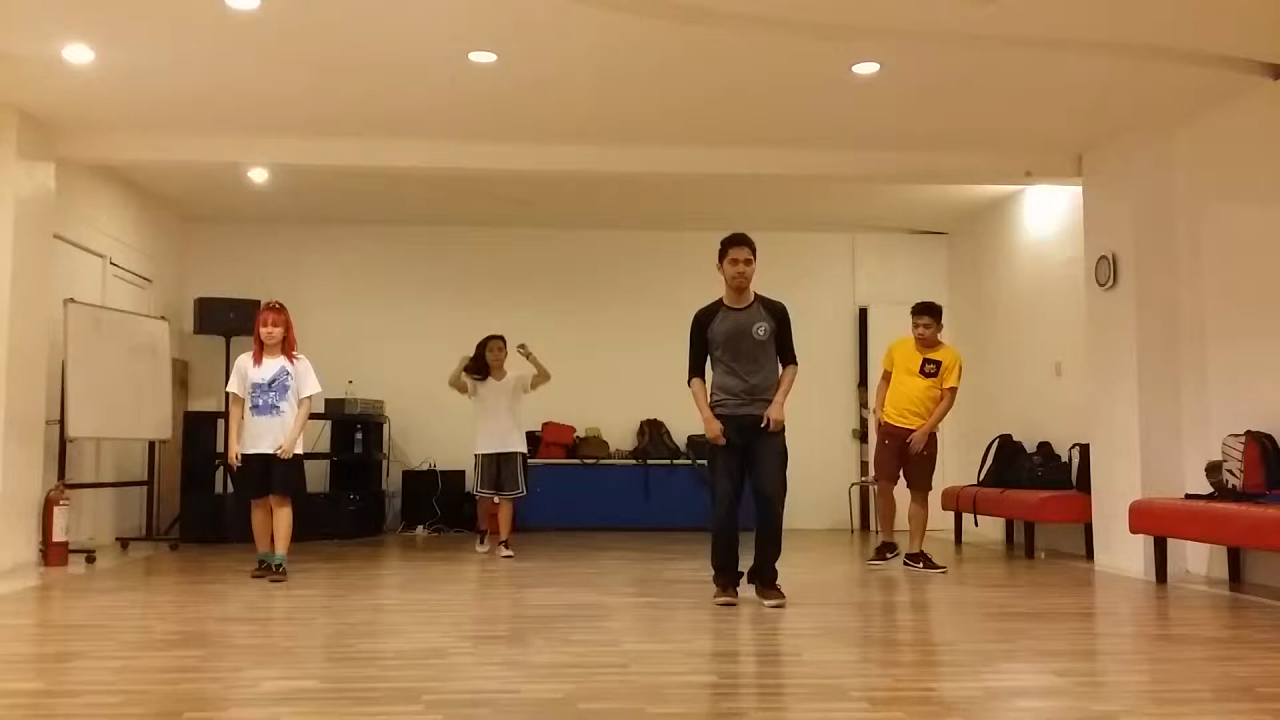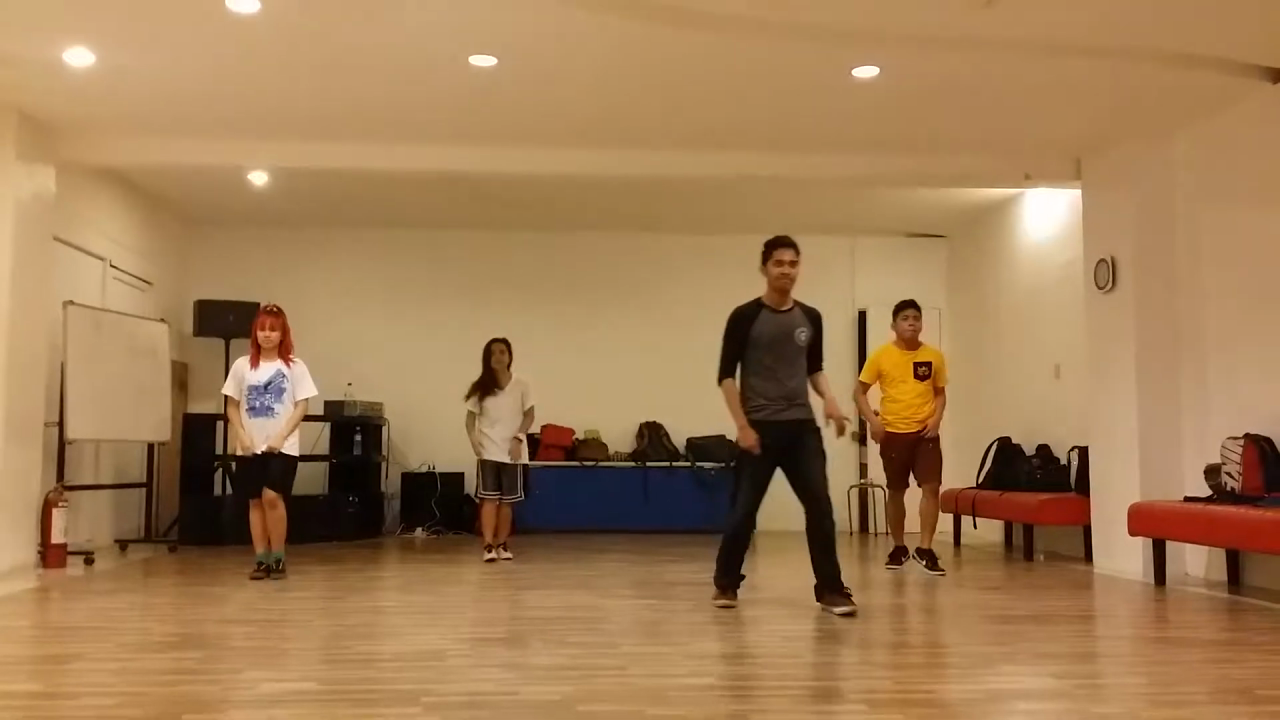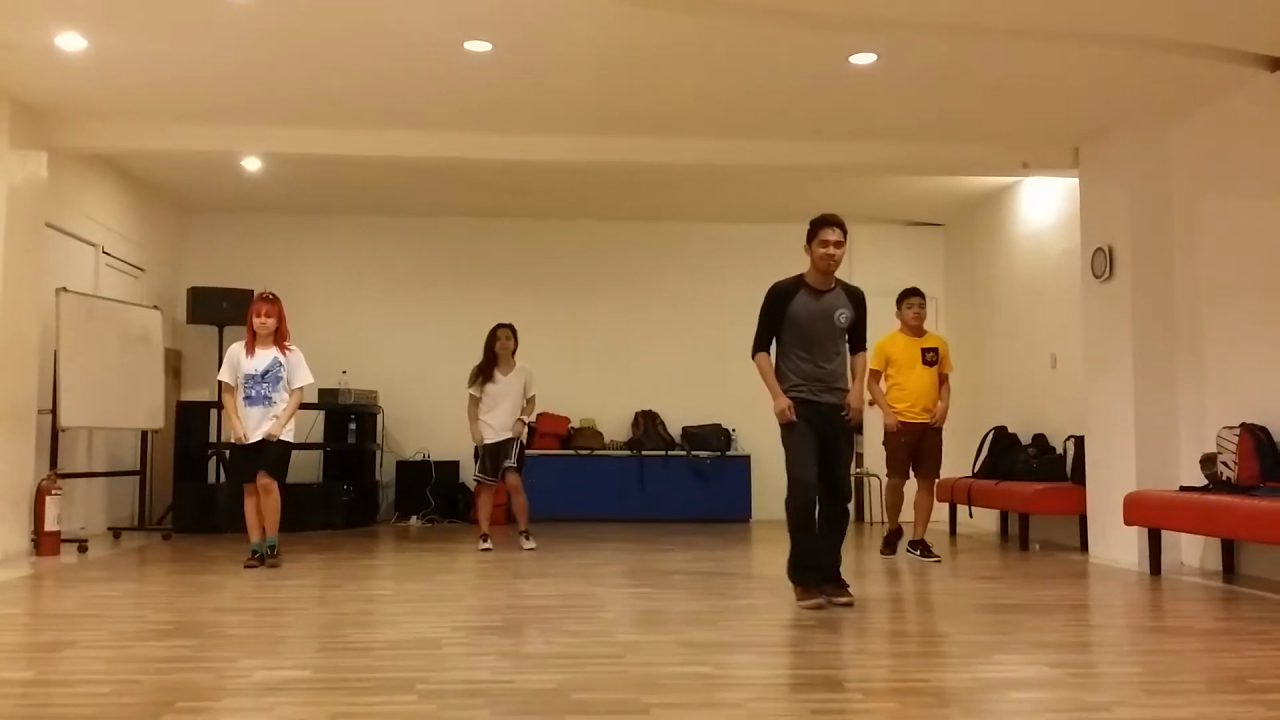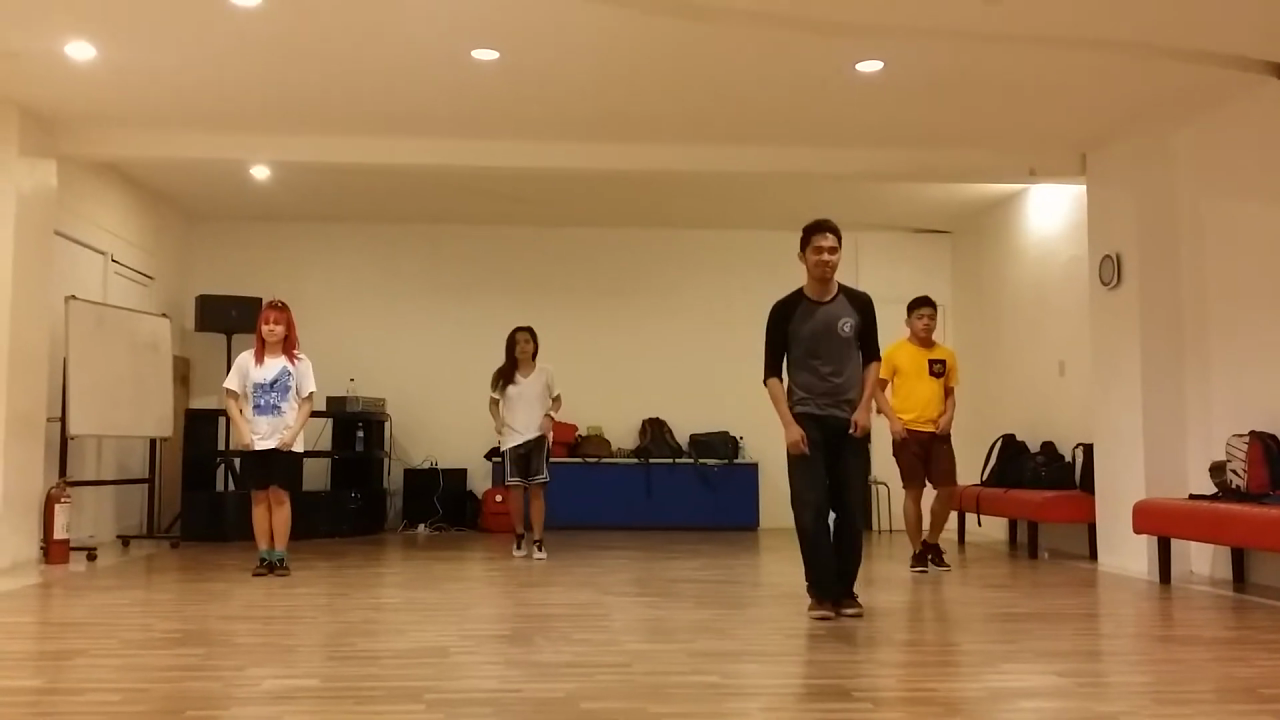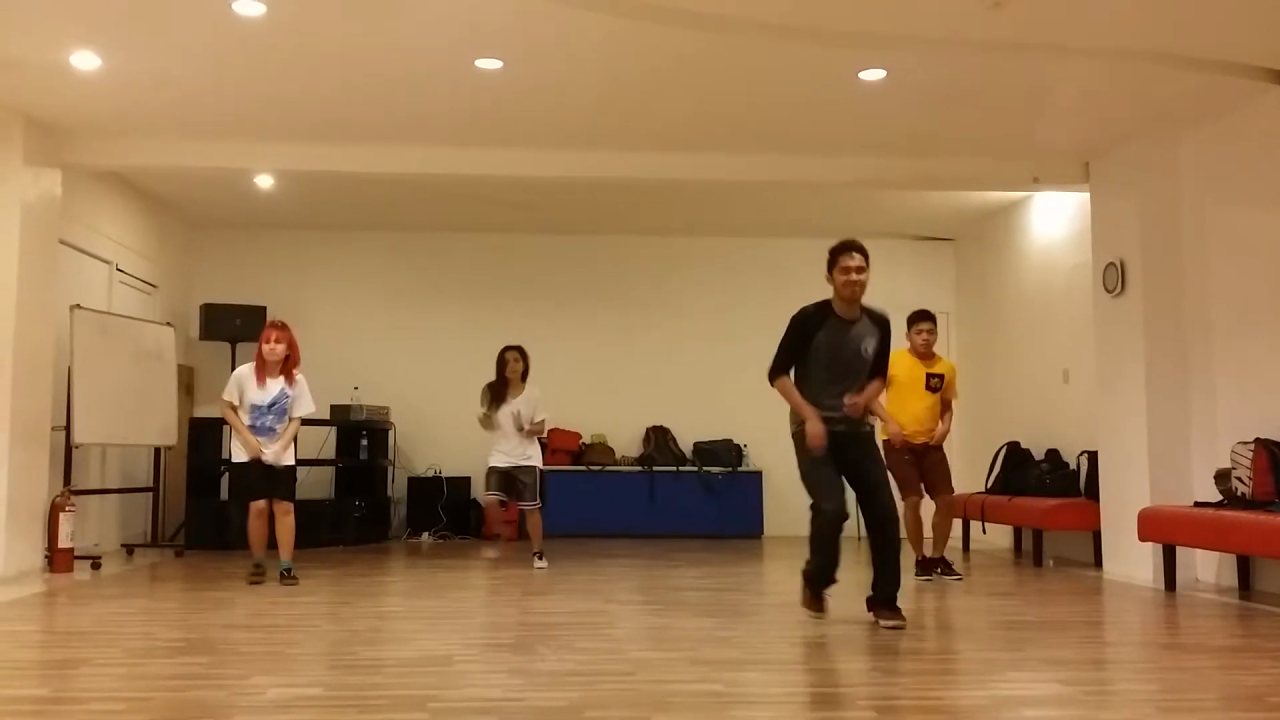
dt=0.5s
person 1, frame 1
left shoulder: (774, 312)
right shoulder: (706, 318)
left elbow: (789, 363)
right elbow: (695, 374)
left wrist: (778, 401)
right wrist: (707, 416)
left hip: (765, 420)
right hip: (725, 421)
left knee: (771, 497)
right knee: (724, 502)
left ankle: (765, 578)
right ankle: (725, 580)
person 1, frame 2
left shoulder: (810, 318)
right shoulder: (745, 317)
right elbow: (726, 376)
left wrist: (829, 400)
right wrist: (743, 424)
left hip: (802, 425)
right hip: (760, 426)
left knee: (820, 504)
right knee: (744, 508)
left ankle: (830, 588)
right ankle: (726, 582)
person 1, frame 3
left shoulder: (853, 298)
right shoulder: (783, 293)
right elbow: (760, 349)
left wrist: (857, 388)
right wrist: (777, 394)
left hip: (839, 407)
right hip: (798, 404)
left knee: (838, 493)
right knee: (804, 486)
left ankle: (830, 576)
right ankle: (806, 578)
person 1, frame 4
left shoulder: (859, 304)
right shoulder: (785, 311)
left elbow: (872, 358)
right elbow: (772, 373)
left wrist: (865, 407)
right wrist: (788, 423)
left hip: (850, 422)
right hip: (807, 422)
left knee: (852, 510)
right knee: (810, 509)
left ankle: (844, 589)
right ankle: (821, 592)
person 1, frame 5
left shoulder: (878, 324)
right shoulder: (811, 319)
right elbow: (777, 373)
left wrist: (864, 397)
right wrist: (807, 414)
left hip: (856, 434)
right hip: (815, 433)
left knee: (884, 513)
right knee: (831, 510)
left ankle: (884, 600)
right ankle: (816, 582)
person 2, frame 1
left shoulder: (298, 363)
right shoulder: (244, 362)
left elbow: (305, 404)
right elbow: (236, 404)
left wrist: (292, 439)
right wrist: (232, 442)
left hip: (284, 445)
right hip: (252, 445)
left knee: (281, 500)
right knee: (258, 501)
left ankle: (280, 562)
right ankle: (263, 559)
person 2, frame 2
left shoulder: (294, 366)
right shoulder: (242, 366)
left elbow: (302, 405)
right elbow: (232, 406)
left wrist: (281, 436)
right wrist: (241, 435)
left hip: (282, 446)
right hip: (250, 447)
left knee: (272, 497)
right knee: (255, 501)
left ankle: (278, 556)
right ankle: (261, 560)
person 2, frame 3
left shoulder: (290, 354)
right shoulder: (237, 351)
left elbow: (296, 393)
right elbow: (227, 392)
left wrist: (279, 424)
right wrist: (235, 425)
left hip: (277, 433)
right hip: (246, 434)
left knee: (267, 483)
right knee: (250, 488)
left ankle: (272, 545)
right ankle: (256, 548)
person 2, frame 4
left shoulder: (299, 362)
right shoulder: (246, 359)
left elbow: (306, 402)
right elbow: (231, 399)
left wrist: (293, 434)
right wrist: (242, 431)
left hip: (285, 442)
right hip: (254, 442)
left knee: (280, 496)
right knee: (259, 497)
left ankle: (280, 556)
right ankle: (264, 557)
person 2, frame 5
left shoulder: (295, 380)
right shoulder: (244, 374)
left elbow: (296, 421)
right elbow: (228, 409)
left wrist: (280, 447)
right wrist: (247, 438)
left hip: (281, 455)
right hip: (248, 453)
left knee: (283, 507)
right knee: (258, 506)
left ankle: (286, 567)
right ankle: (258, 563)
person 3, frame 1
left shoulder: (949, 357)
right shoulder: (897, 348)
left elbow: (948, 399)
right elbow: (885, 380)
left wrist: (925, 430)
right wrist: (878, 410)
left hip: (922, 433)
right hip: (891, 427)
left knee: (919, 492)
right knee: (883, 484)
left ankle: (915, 553)
right ankle: (886, 543)
person 3, frame 2
left shoulder: (934, 356)
right shoulder: (881, 356)
left elbow: (940, 393)
right elbow: (860, 391)
left wrist: (936, 418)
right wrist: (871, 419)
left hip: (925, 432)
right hip: (893, 433)
left knee: (931, 487)
right knee: (896, 492)
left ankle: (925, 549)
right ankle: (899, 548)
person 3, frame 3
left shoulder: (938, 344)
right shoulder: (887, 344)
left elbow: (944, 381)
right elbow: (873, 382)
left wrist: (944, 405)
right wrist: (887, 411)
left hip: (930, 423)
right hip: (900, 422)
left knee: (926, 482)
right knee: (896, 479)
left ankle: (918, 540)
right ankle: (893, 529)
person 3, frame 4
left shoulder: (946, 355)
right shoulder: (895, 352)
left elbow: (949, 393)
right elbow: (878, 390)
left wrist: (948, 415)
right wrist: (893, 420)
left hip: (938, 432)
right hip: (908, 432)
left knee: (947, 489)
right knee: (914, 491)
left ankle: (931, 542)
right ankle: (917, 552)
person 3, frame 5
left shoulder: (946, 369)
right shoulder: (893, 361)
left wrist: (944, 427)
right wrist: (888, 421)
left hip: (928, 444)
right hip: (898, 443)
left knee: (945, 500)
right knee: (912, 501)
left ankle: (937, 558)
right ankle: (919, 559)
person 4, frame 1
left shoulder: (517, 380)
right shoulder: (477, 382)
left elbow: (545, 376)
right elbow: (453, 383)
left wrist: (529, 356)
right wrist: (464, 364)
left hip: (512, 445)
right hip: (486, 446)
left knee: (507, 496)
right knee: (485, 495)
left ankle: (504, 542)
right ankle: (483, 531)
person 4, frame 2
left shoulder: (521, 385)
right shoulder: (481, 388)
left elbow: (529, 416)
right elbow: (471, 418)
left wrist: (519, 438)
right wrist: (473, 438)
left hip: (512, 452)
right hip: (488, 451)
left knee: (507, 500)
right knee: (489, 498)
left ankle: (502, 544)
right ankle: (489, 545)
person 4, frame 3
left shoulder: (524, 372)
right shoulder: (482, 372)
left elbow: (531, 402)
right elbow: (473, 403)
left wrist: (522, 420)
right wrist: (474, 428)
left hip: (512, 435)
right hip: (487, 436)
left knee: (513, 481)
right knee: (486, 486)
left ankle: (524, 532)
right ankle: (484, 535)
person 4, frame 4
left shoulder: (545, 373)
right shoulder: (503, 375)
left elbow: (557, 400)
right elbow: (493, 403)
left wrist: (550, 416)
right wrist: (498, 420)
left hip: (538, 437)
right hip: (512, 440)
left knee: (536, 490)
right knee: (515, 491)
left ankle: (538, 541)
right ankle: (519, 536)
person 4, frame 5
left shoulder: (533, 394)
right shoulder: (493, 391)
left elbow: (541, 430)
right elbow: (486, 420)
left wrist: (526, 427)
right wrist: (485, 422)
left hip: (528, 459)
right hip: (500, 458)
left knee: (530, 508)
right knee: (491, 501)
left ankle: (538, 553)
right ankle: (501, 534)
